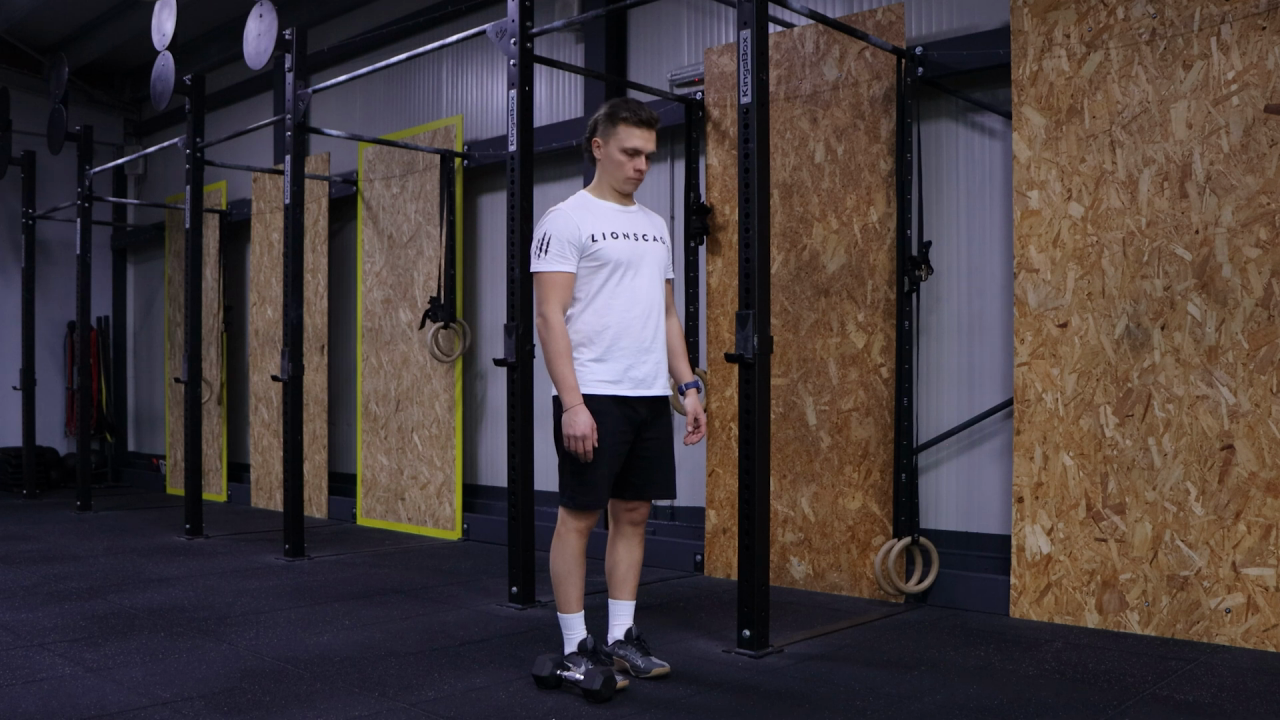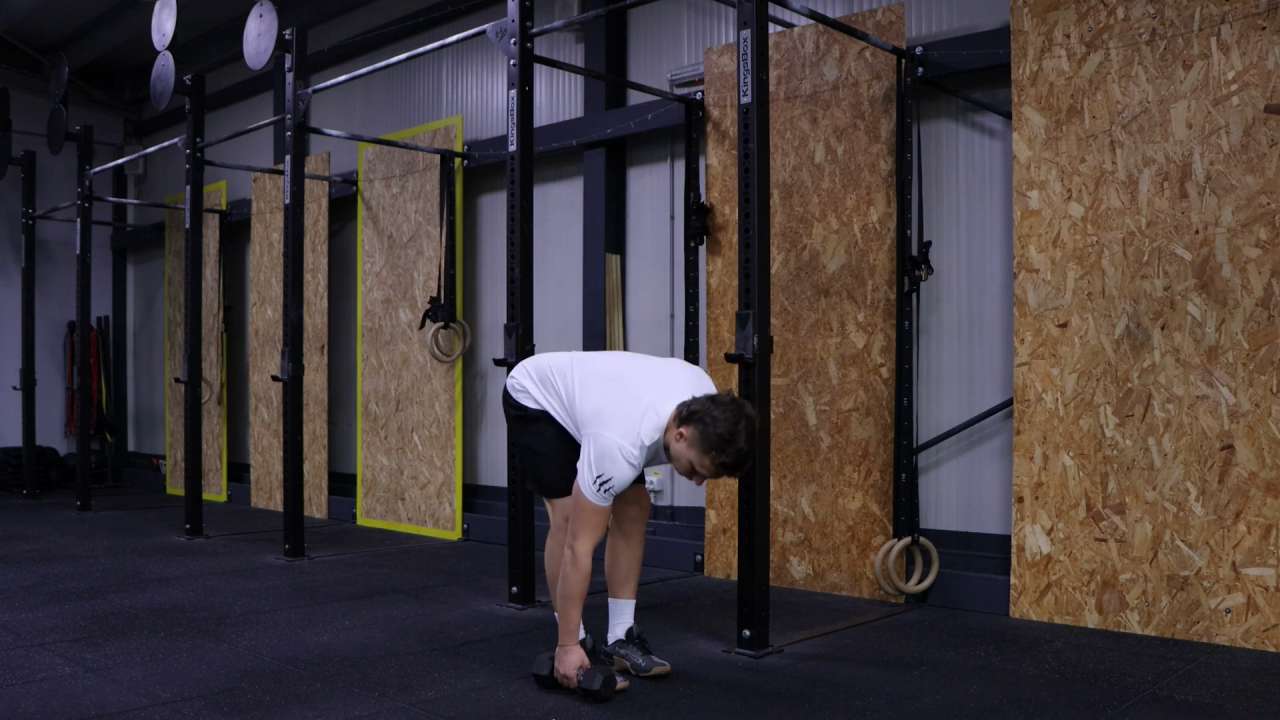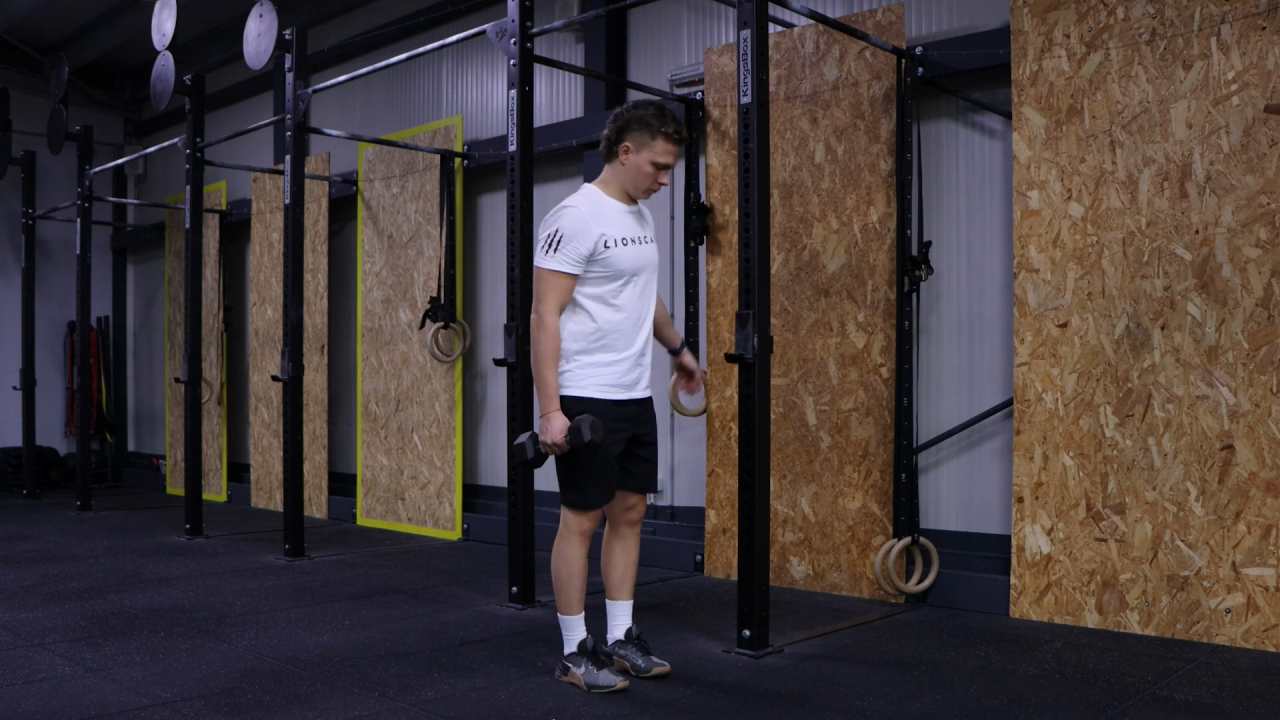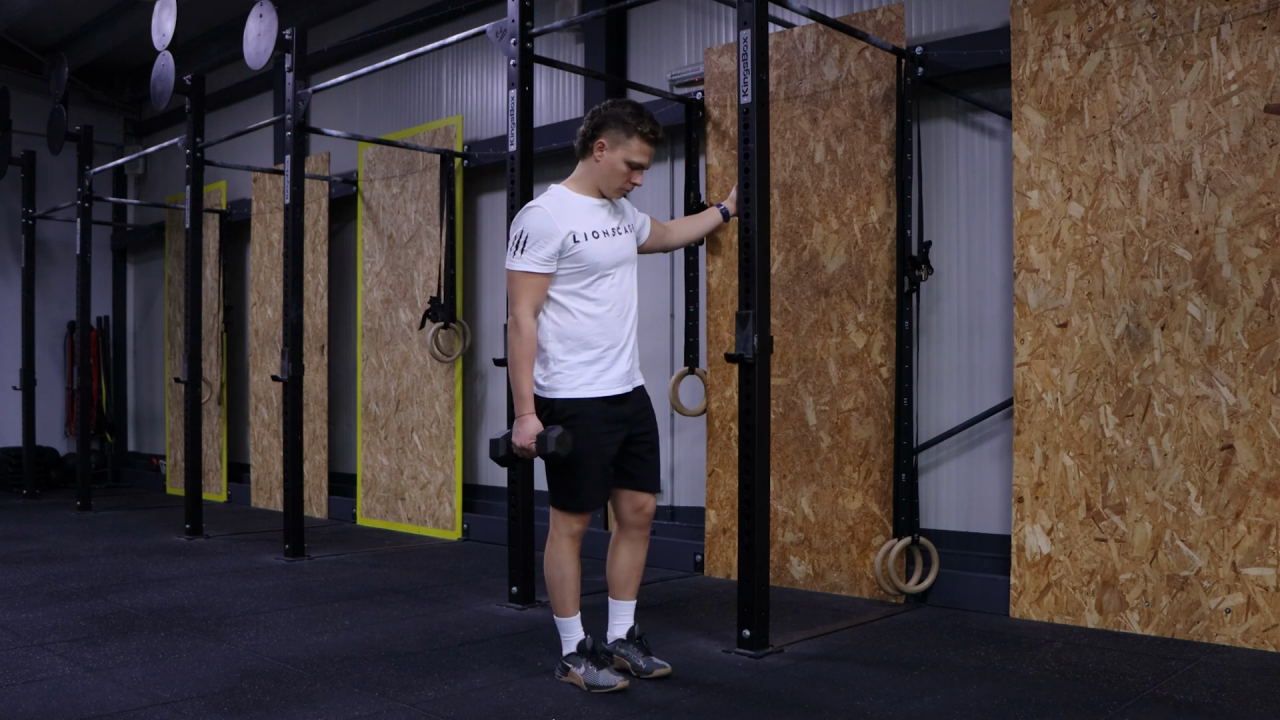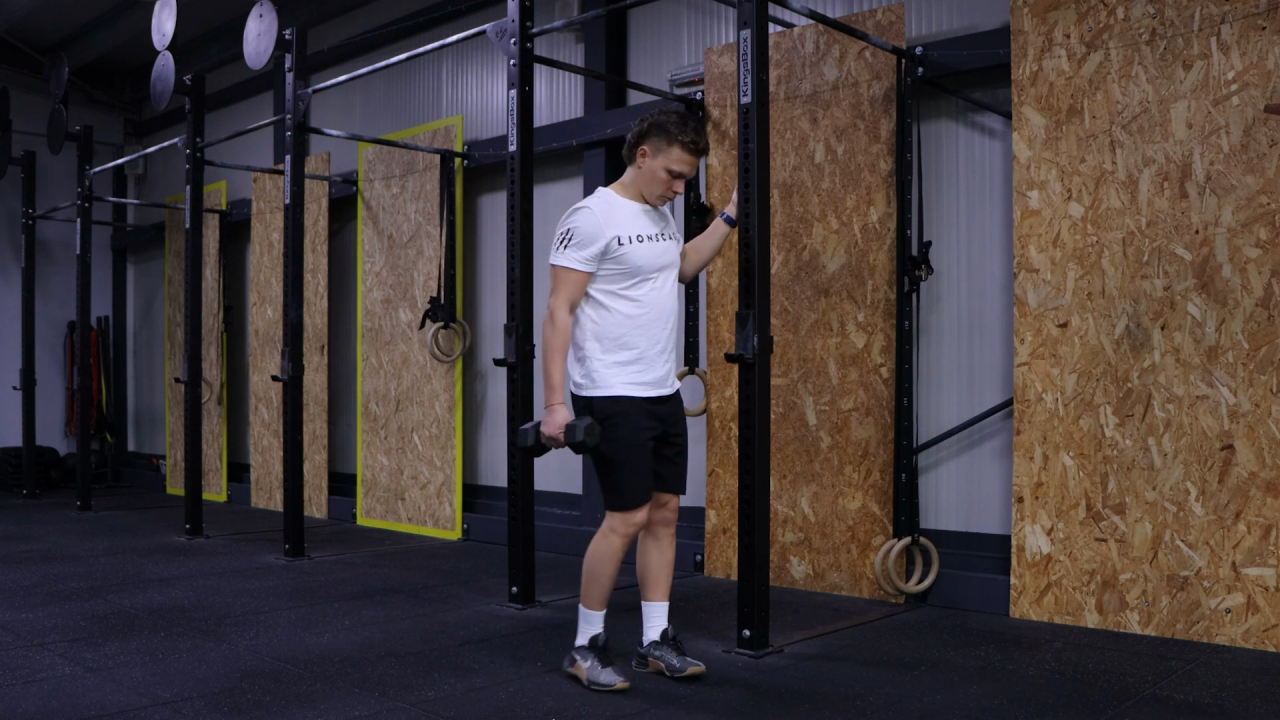
dt=1s
person 1, frame 1
left shoulder: (655, 227)
right shoulder: (567, 220)
right elbow: (550, 318)
left wrist: (688, 387)
right wrist: (573, 404)
left hip: (649, 398)
right hip: (592, 399)
left knee: (633, 516)
right knee: (579, 518)
left ankle: (620, 638)
right ankle: (576, 649)
person 1, frame 2
left shoulder: (704, 400)
right shoulder: (618, 448)
right elbow: (579, 547)
right wrist: (568, 644)
left hip: (581, 394)
right hip: (536, 401)
left knee: (634, 509)
right knee: (567, 515)
left ankle: (620, 638)
right ankle: (573, 652)
person 1, frame 3
left shoulder: (640, 218)
right shoulder: (576, 217)
right elbow: (546, 316)
left wrist: (678, 348)
right wrist: (551, 408)
left hip: (636, 396)
right hip: (587, 399)
left knee: (629, 514)
right knee: (581, 519)
left ankle: (620, 639)
right ankle: (575, 651)
person 1, frame 4
left shoulder: (619, 212)
right shoulder: (545, 217)
left elbow: (666, 235)
right elbow: (521, 318)
left wrist: (727, 207)
right wrist: (525, 412)
left hip: (628, 392)
right hip: (574, 400)
left knee: (638, 512)
right knee: (571, 524)
left ankle: (621, 638)
right ankle: (573, 651)
person 1, frame 5
left shoulder: (660, 217)
right shoulder: (593, 217)
left elbow: (684, 265)
right elbow: (559, 312)
left wrist: (732, 215)
right wrist: (556, 401)
left hip: (663, 393)
right hip: (611, 396)
left knee: (663, 514)
right knee: (627, 519)
left ankle: (654, 640)
right ankle: (586, 645)
